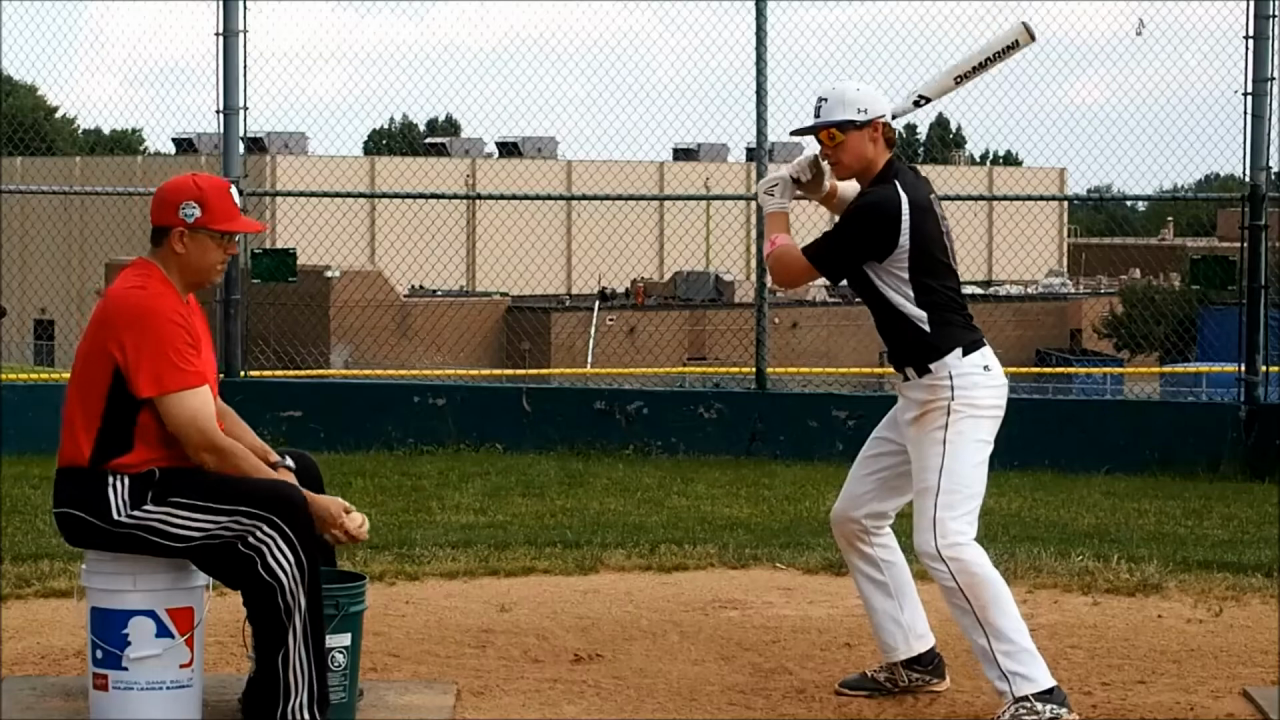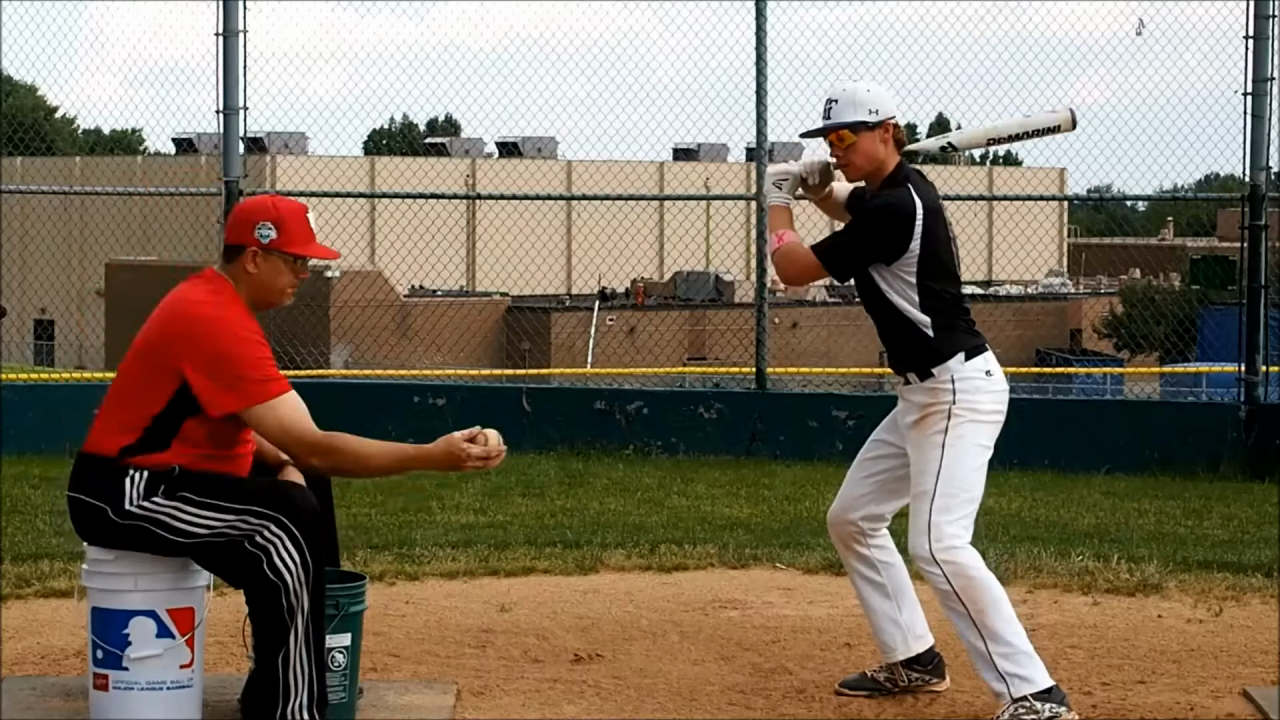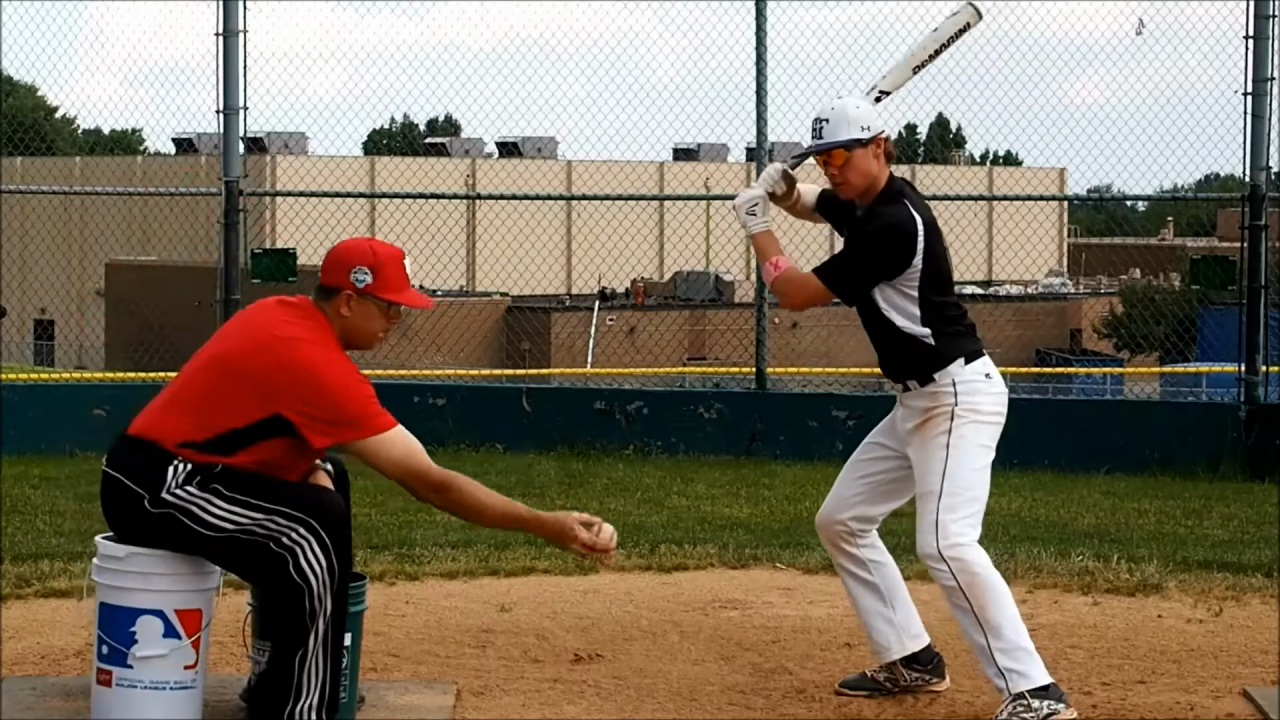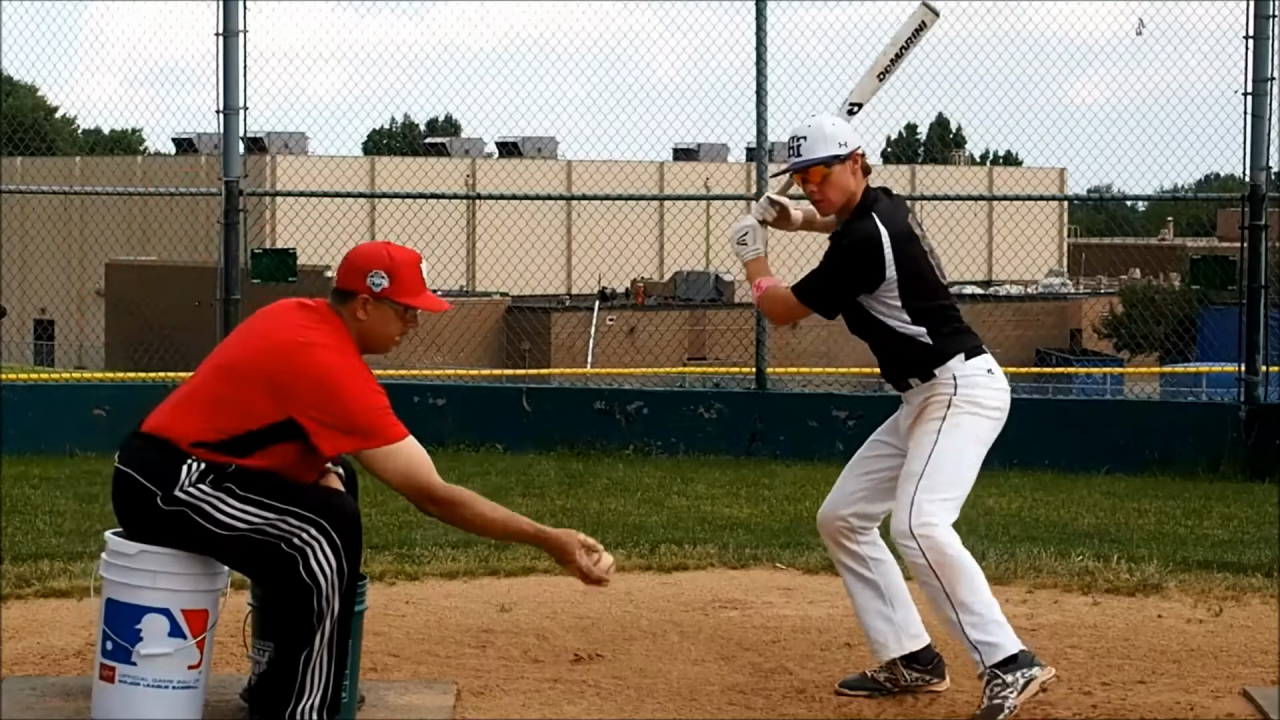
dt=0.3s
person 1, frame 1
left shoulder: (886, 207)
right shoulder: (900, 184)
left elbow: (786, 272)
right elbow: (855, 202)
left wrist: (773, 206)
right wrist: (817, 186)
left hip: (955, 385)
right hip: (926, 388)
left knee: (943, 540)
right knee: (855, 517)
right ankle: (914, 659)
person 1, frame 2
left shoulder: (898, 207)
right shoulder: (891, 192)
left elbow: (793, 268)
right elbow: (845, 204)
left wrist: (777, 200)
right wrist: (815, 183)
left hip: (958, 391)
right hip: (924, 394)
left knee: (937, 543)
right knee: (850, 519)
right ankle: (914, 659)
person 1, frame 3
left shoulder: (894, 224)
right shoulder: (867, 203)
left elbow: (795, 294)
right elbow: (811, 204)
left wrist: (757, 227)
right wrist: (782, 189)
left hip: (957, 395)
right hip: (918, 400)
left knee: (945, 543)
right knee: (841, 521)
right ankle: (912, 659)
person 1, frame 4
left shoulder: (864, 240)
right shoulder: (873, 209)
left elbow: (779, 311)
right elbow: (833, 219)
left wrist: (751, 252)
right wrist: (784, 214)
left hip: (962, 389)
right hip: (928, 397)
left knee: (918, 523)
right knee: (841, 518)
left ankle: (1008, 662)
right ankle: (911, 658)
person 2, frame 1
left shoulder: (171, 294)
right shoulder: (150, 306)
left elbow: (208, 408)
right elbow: (207, 448)
left wrist: (276, 465)
right wrist: (304, 503)
left hip: (144, 478)
right hip: (106, 498)
left knee: (300, 473)
right knee: (281, 519)
person 2, frame 2
left shoulder: (210, 295)
right shoulder: (218, 322)
left elbow: (228, 408)
right elbow: (314, 448)
left wrist: (276, 460)
right wrist: (434, 455)
left hip: (153, 473)
right hip: (124, 496)
left knee: (297, 485)
right knee: (284, 523)
person 2, frame 3
left shoulder: (283, 313)
right shoulder: (317, 361)
right elbow: (429, 483)
left wrist: (311, 465)
right wrist: (545, 525)
left hip: (170, 471)
right hip: (155, 488)
left knee: (328, 480)
right knee: (315, 525)
person 2, frame 4
left shoulder: (298, 315)
right shoulder: (334, 368)
right elbow: (430, 496)
left wrist: (320, 469)
right wrist: (547, 540)
left hip: (176, 471)
right hip: (165, 487)
left knee: (328, 490)
right knee: (330, 527)
